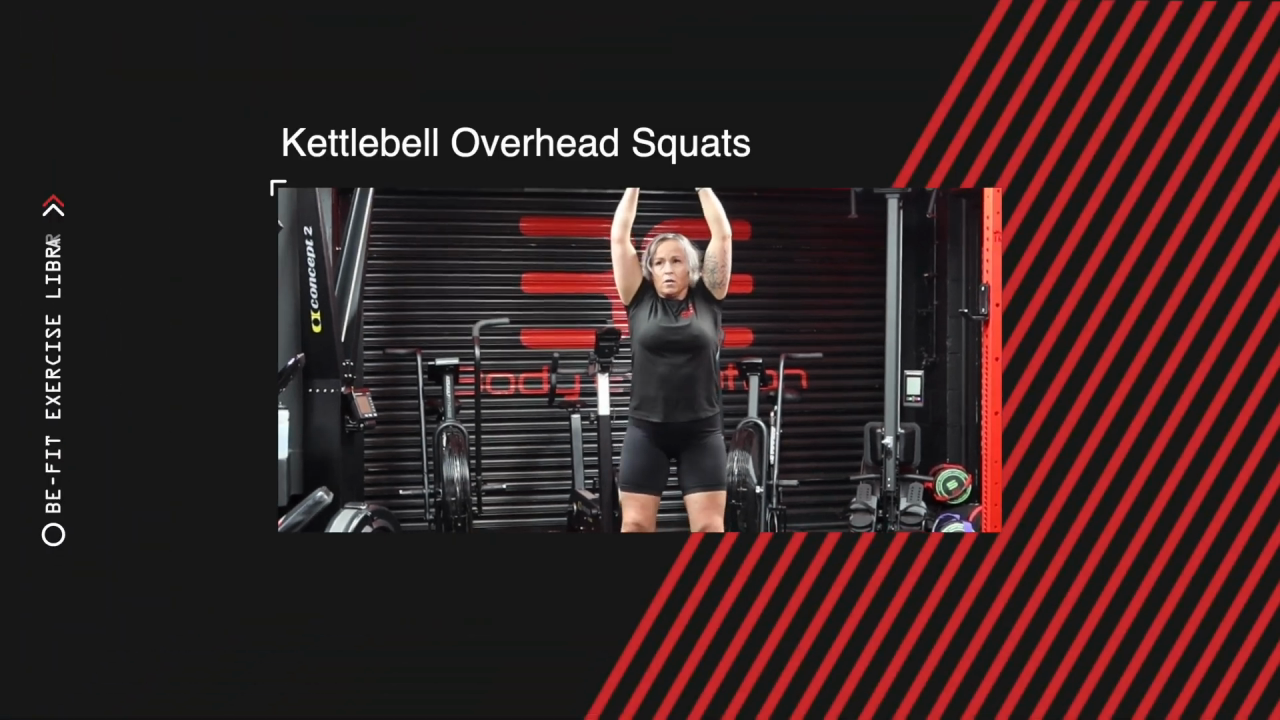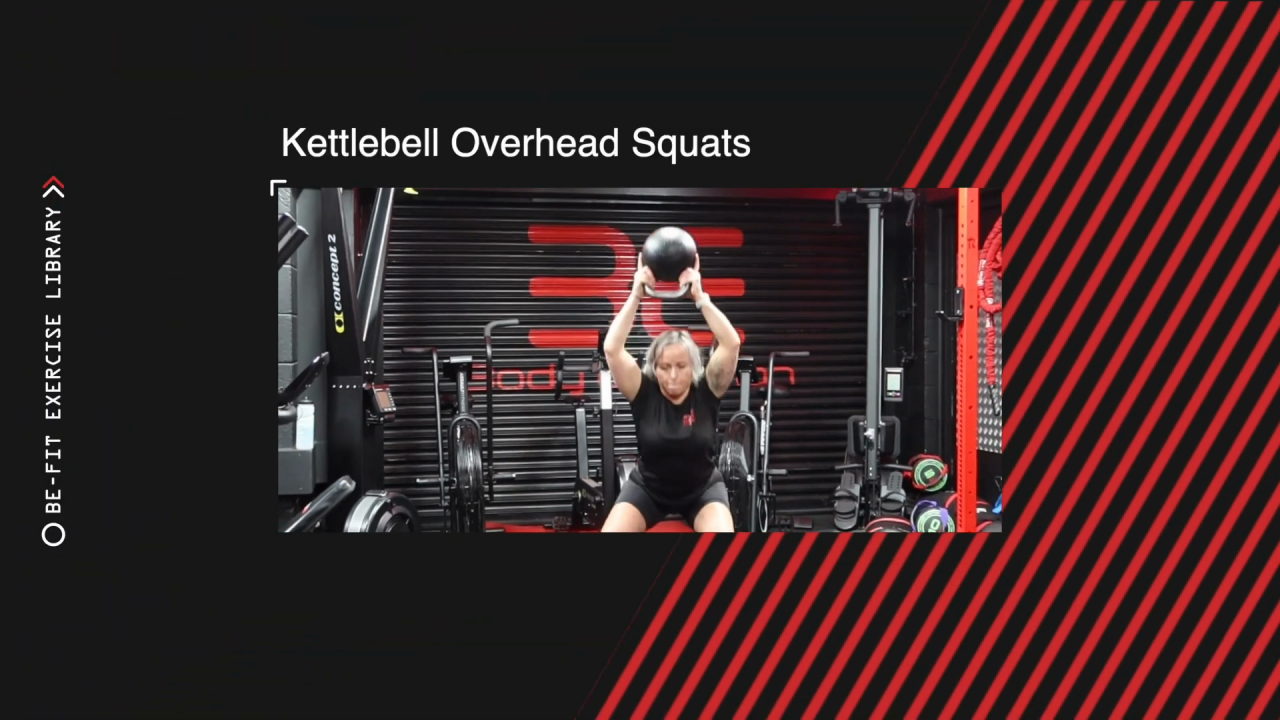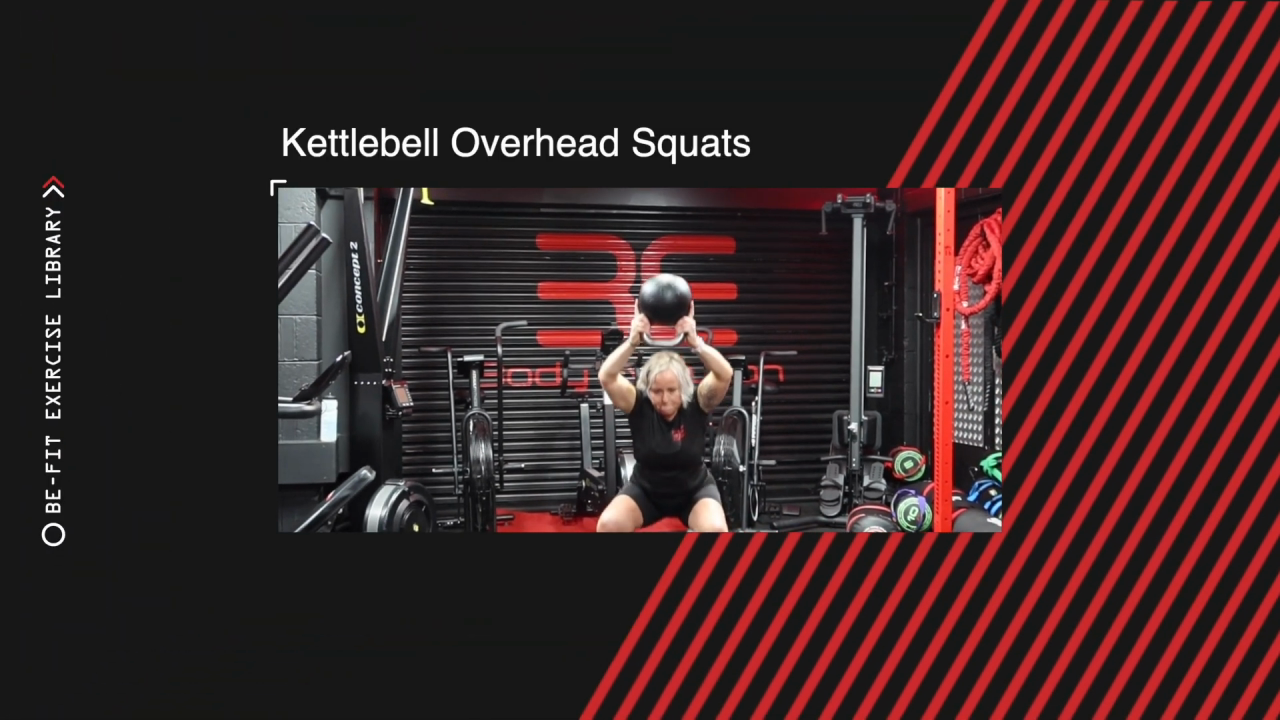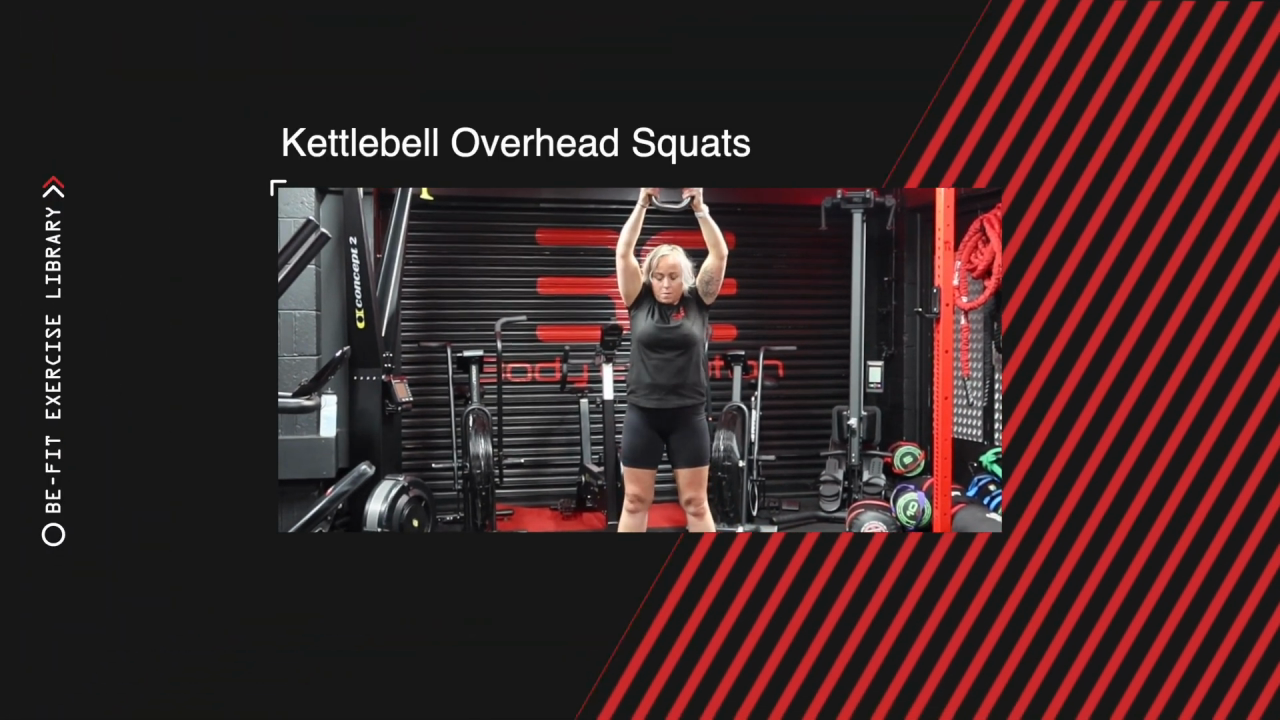
dt=1s
person 1, frame 1
left shoulder: (707, 299)
right shoulder: (640, 300)
left elbow: (722, 235)
right elbow: (619, 237)
left wrist: (702, 187)
right wrist: (634, 186)
left hip: (701, 431)
right hip: (647, 430)
left knee: (709, 530)
right knee: (635, 526)
person 1, frame 2
left shoulder: (707, 390)
right shoulder: (643, 391)
left elbow: (731, 343)
right elbow: (612, 347)
left wrist: (699, 296)
right wrist: (636, 294)
left hip: (701, 489)
right hip: (649, 489)
right knee: (612, 535)
person 1, frame 3
left shoulder: (697, 405)
right shoulder: (638, 406)
left elbow: (725, 375)
right elbow: (606, 378)
left wrist: (695, 341)
right wrist: (633, 341)
left hip: (694, 491)
right hip: (647, 491)
left knee: (716, 531)
right knee: (608, 524)
person 1, frame 4
left shoulder: (698, 302)
right shoulder: (639, 303)
left elbow: (719, 253)
right elbow: (623, 252)
left wrist: (700, 208)
right wrist: (642, 204)
left hip: (687, 415)
right hip: (643, 414)
left knee: (695, 503)
right knee: (635, 502)
